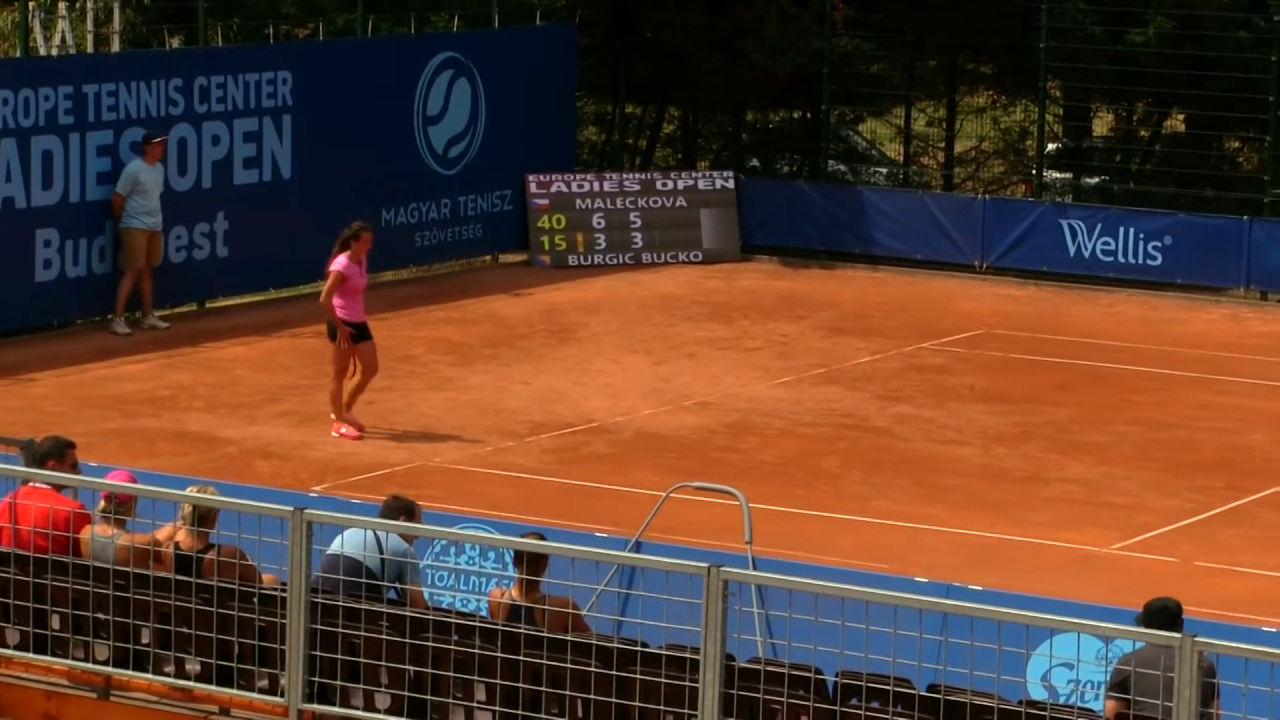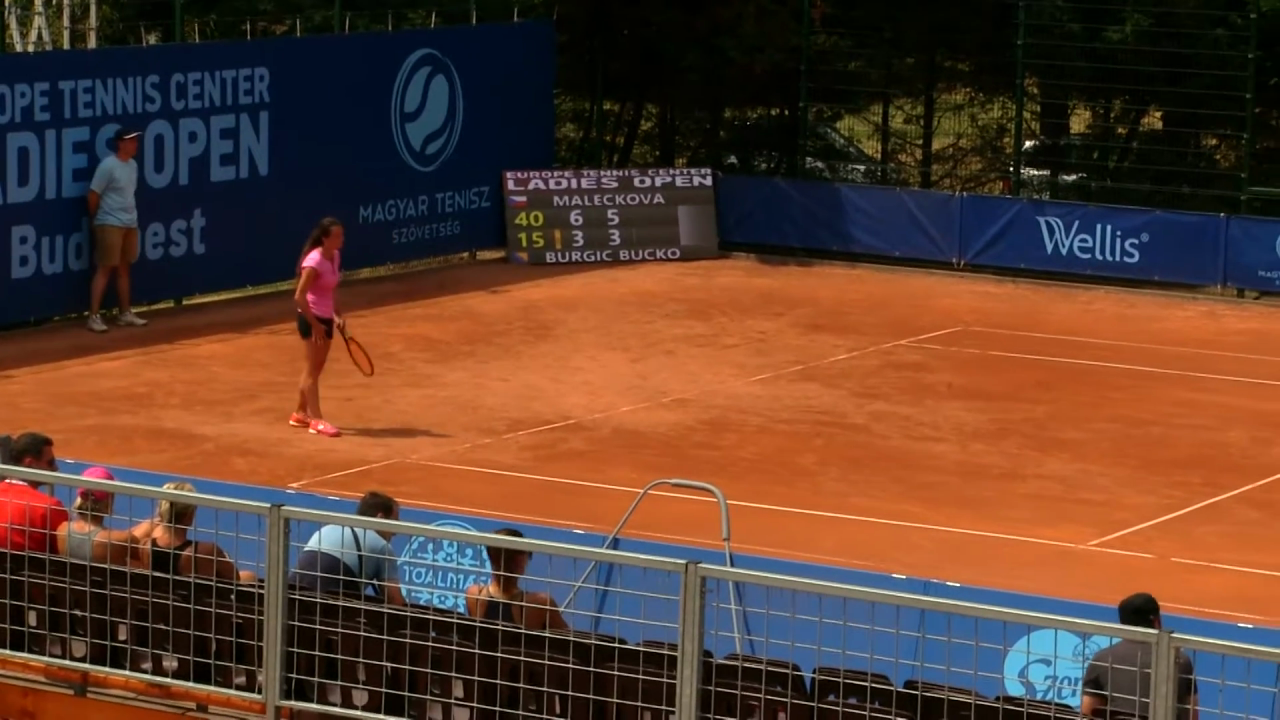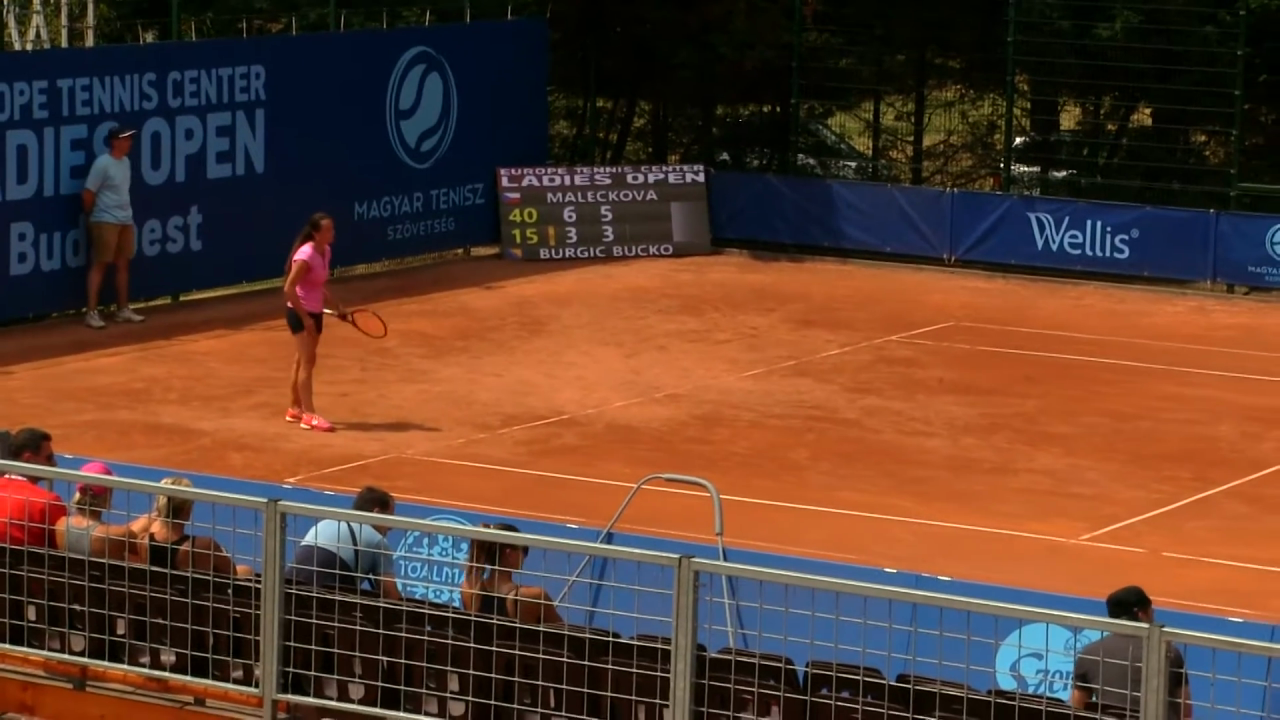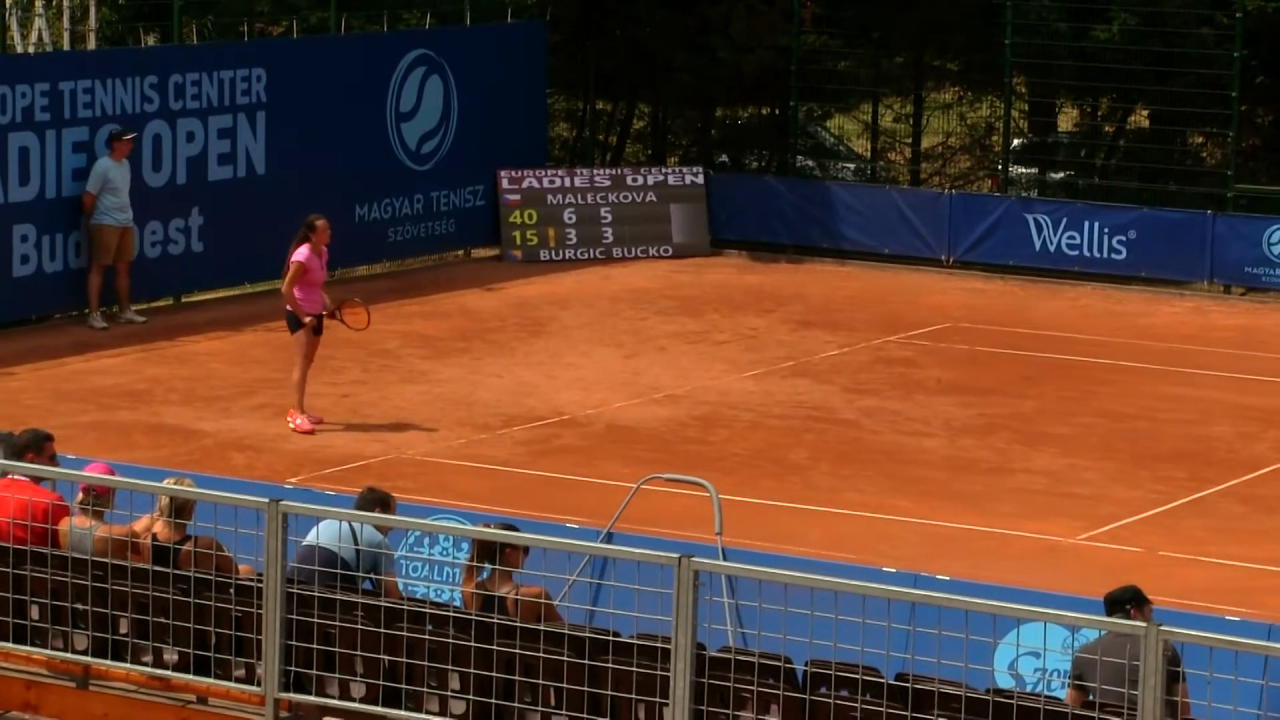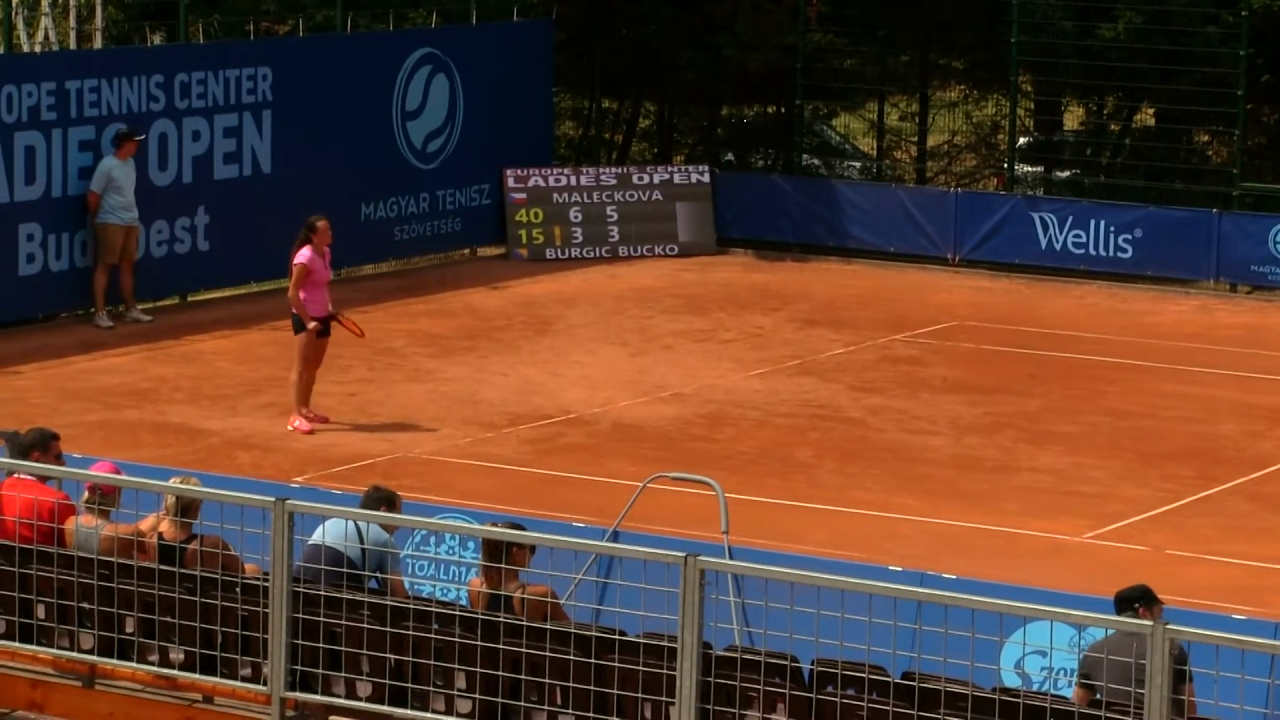
dt=0.2s
person 1, frame 1
left shoulder: (362, 260)
right shoulder: (341, 266)
right elbow: (325, 299)
right wrist: (339, 326)
left hip: (359, 323)
right hip: (343, 324)
left knee: (371, 369)
right knee: (339, 374)
left ankle: (345, 412)
right ankle: (339, 423)
person 1, frame 2
left shoulder: (335, 256)
right shoulder: (314, 262)
right elbow: (299, 297)
left wrist: (337, 314)
right wrist: (315, 323)
left hip: (326, 318)
right hip: (311, 319)
left knee: (315, 369)
right knee: (313, 370)
left ankle: (300, 414)
right ankle: (316, 420)
person 1, frame 3
left shoulder: (326, 251)
right shoulder: (305, 256)
right elbow: (289, 289)
left wrist: (334, 304)
right wrist: (305, 317)
left hip: (315, 313)
right hip: (299, 313)
left knee: (302, 362)
right knee: (307, 362)
left ankle: (295, 409)
right ankle: (309, 415)
person 1, frame 4
left shoulder: (323, 253)
right shoulder: (302, 256)
right elbow: (286, 290)
left wrist: (327, 302)
right wrist: (303, 316)
left hip: (314, 314)
right hip: (299, 315)
left knee: (305, 363)
right knee: (303, 362)
left ankle: (296, 410)
right ankle: (298, 416)
person 1, frame 5
left shoulder: (326, 253)
right shoulder: (305, 258)
right elbow: (292, 294)
left wrist: (329, 306)
right wrist: (307, 320)
left hip: (322, 317)
right hip: (305, 318)
left knee: (314, 366)
right knee: (301, 365)
left ankle: (305, 409)
right ankle: (296, 417)
person 2, frame 1
left shoulder: (160, 168)
right shoulder: (134, 169)
right elbow: (117, 199)
left wrist: (154, 220)
right wrist: (122, 221)
left hip: (155, 227)
right hip: (135, 227)
left knee: (147, 272)
right knee: (132, 272)
left ankle: (148, 316)
right ankle: (117, 319)
person 2, frame 2
left shoulder: (133, 165)
right shoulder: (108, 165)
right elbow: (93, 196)
left wrist: (128, 217)
right wrist: (96, 219)
left hip: (130, 224)
right hip: (110, 225)
left knee: (123, 269)
right knee: (105, 269)
left ankle: (125, 313)
right ankle: (94, 316)
person 2, frame 3
left shoulder: (126, 162)
right shoulder: (102, 163)
right elbow: (88, 194)
left wrist: (123, 214)
right wrist: (92, 216)
left hip: (126, 221)
right hip: (105, 222)
left knee: (123, 265)
right knee: (99, 265)
left ankle: (123, 309)
right ankle: (91, 312)
person 2, frame 4
left shoulder: (125, 164)
right shoulder: (102, 166)
right elbow: (88, 198)
left wrist: (125, 217)
right wrist: (92, 219)
left hip: (126, 223)
right hip: (105, 224)
left knee: (123, 267)
right knee: (99, 267)
left ankle: (125, 311)
right ankle: (94, 314)
person 2, frame 5
left shoulder: (130, 163)
right shoulder: (106, 165)
right elbow: (92, 197)
left wrist: (130, 215)
right wrist: (96, 219)
left hip: (131, 222)
right hip: (111, 223)
left knee: (127, 266)
right knee: (104, 266)
left ankle: (131, 310)
right ankle: (100, 313)
